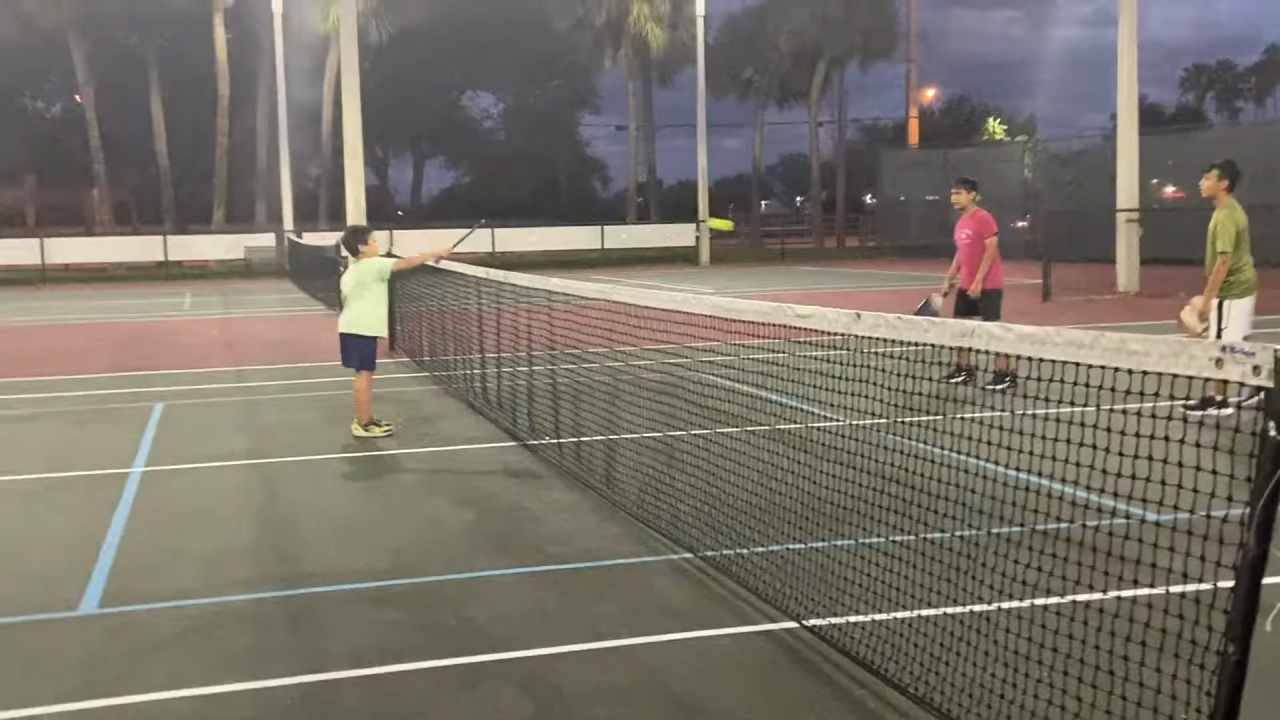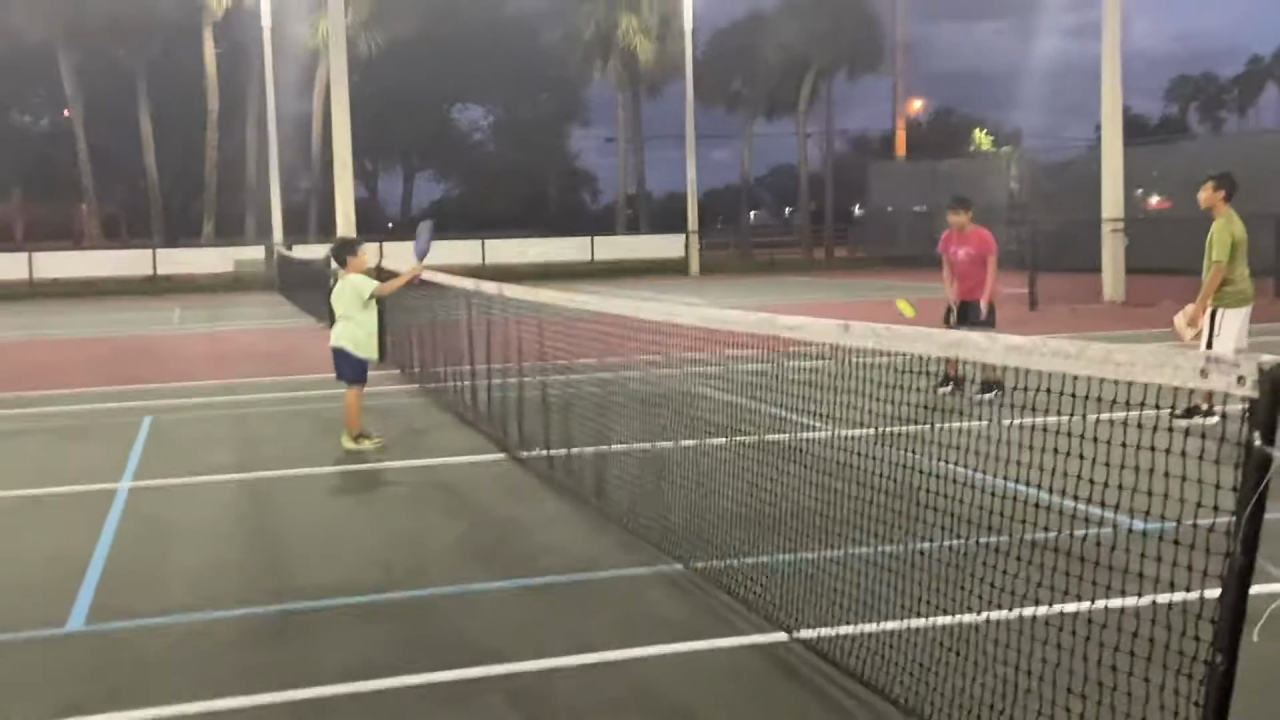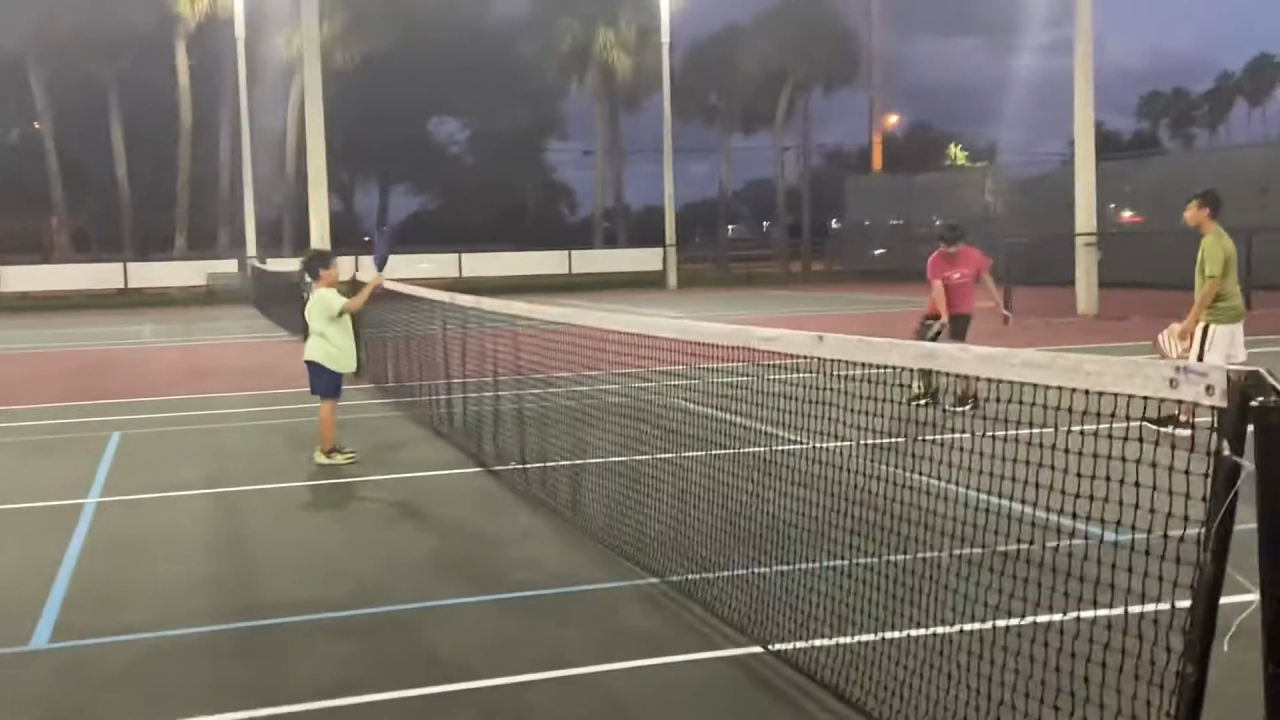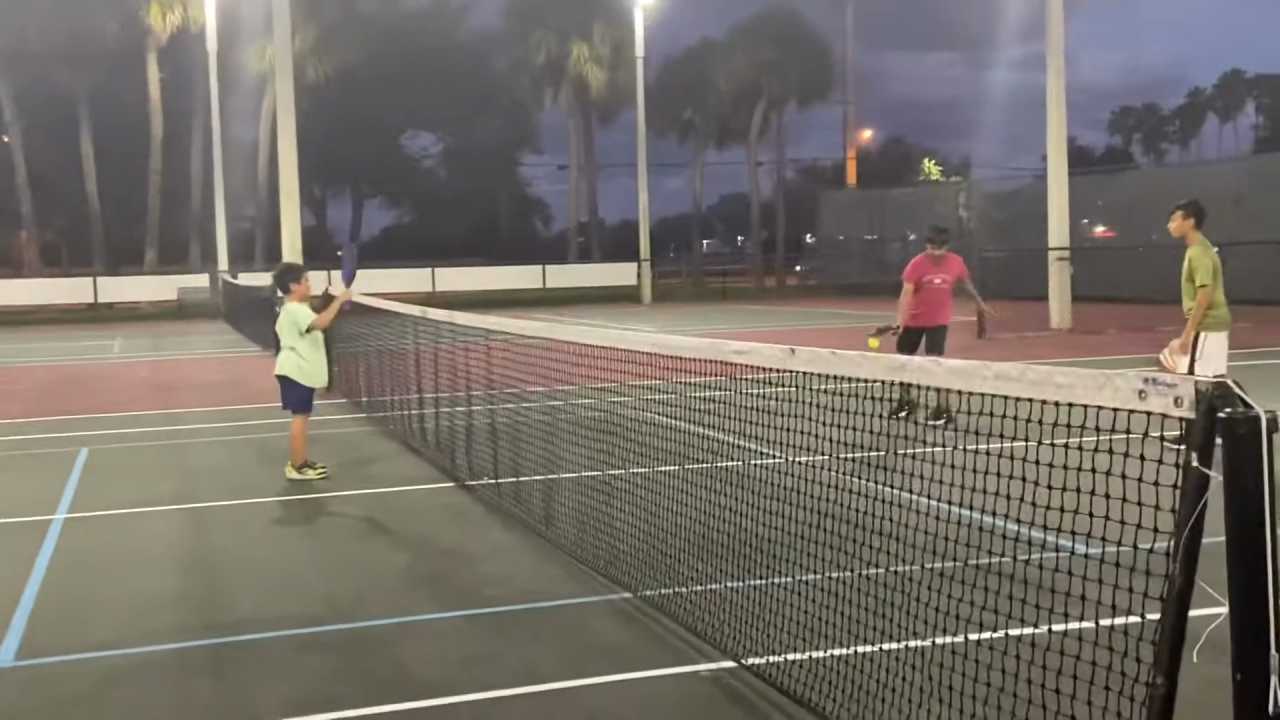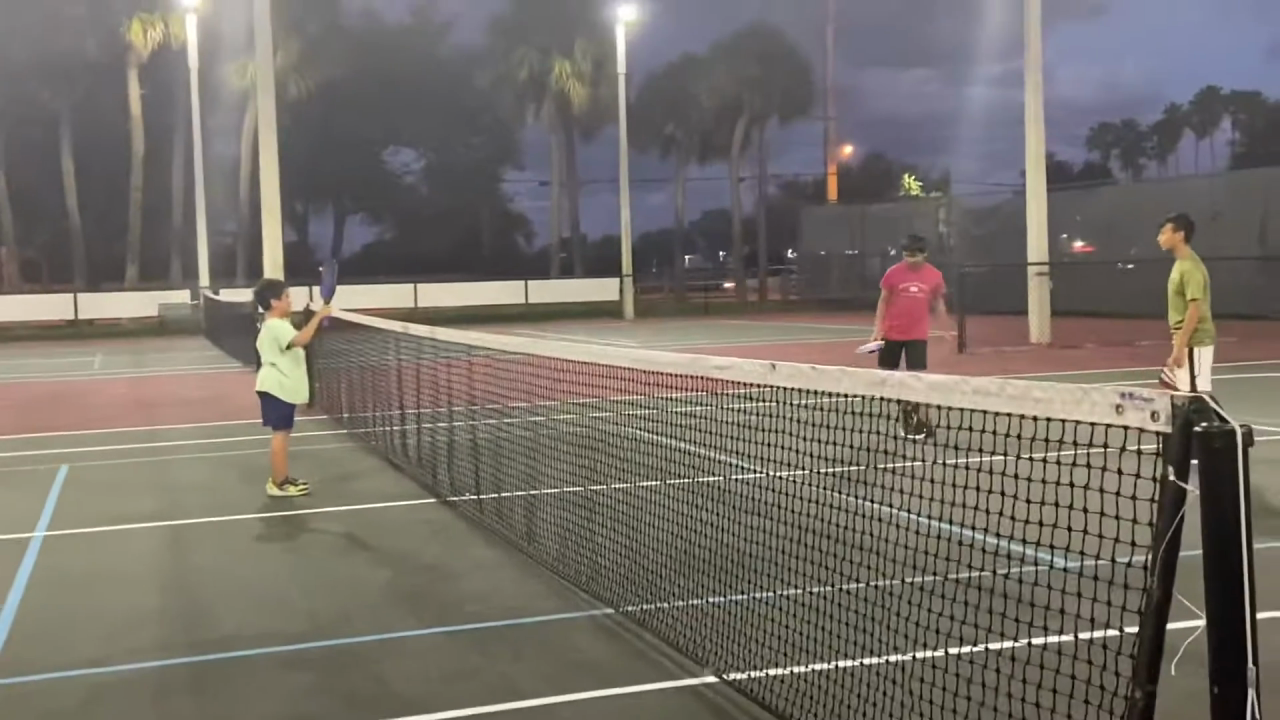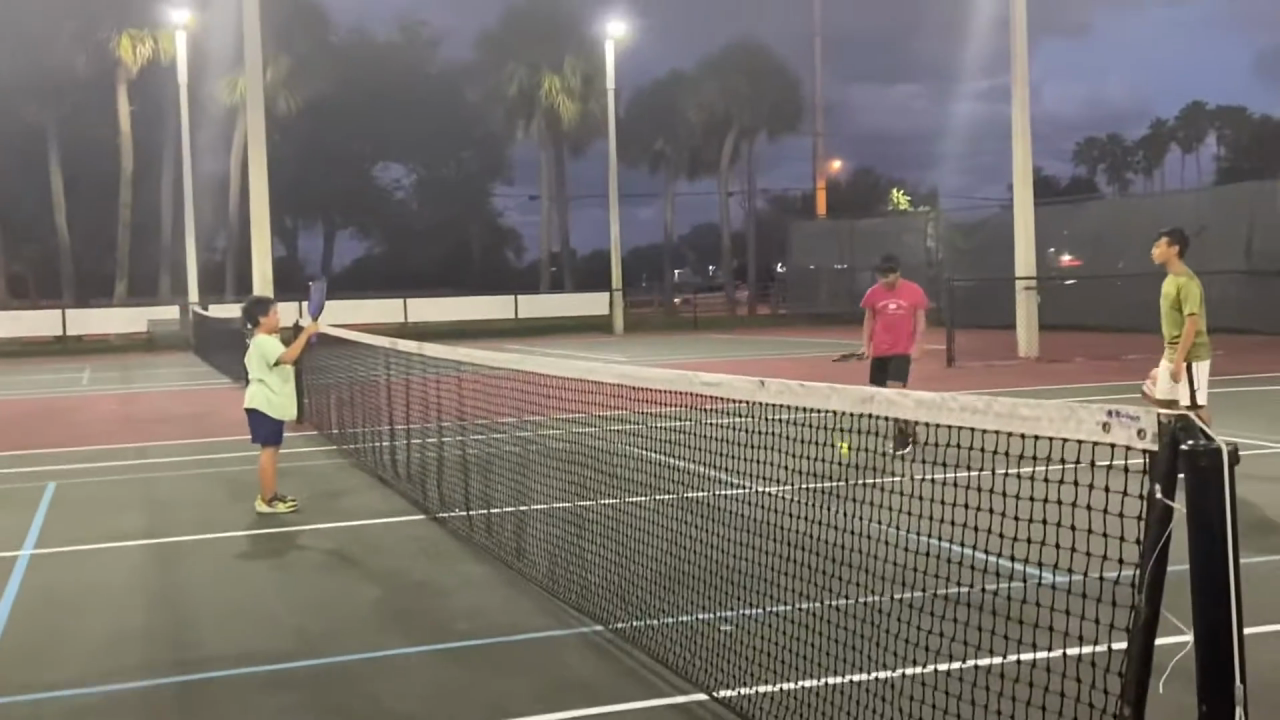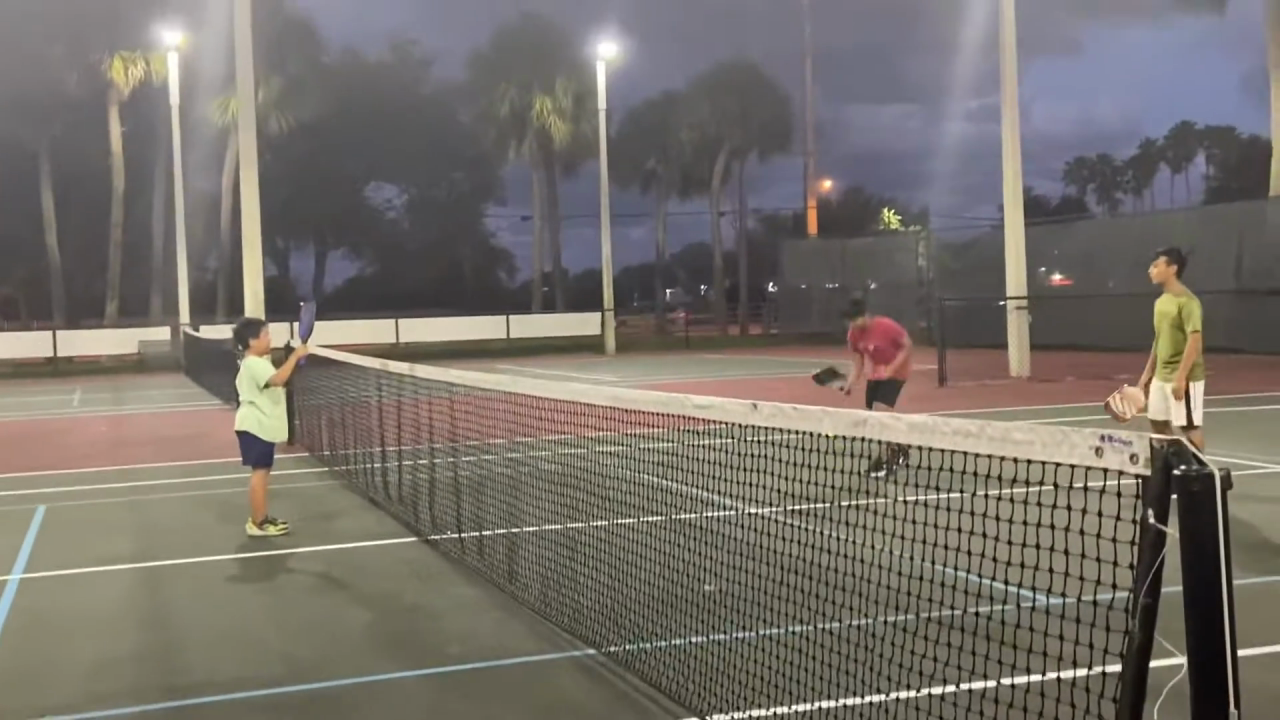
dt=0.2s
person 1, frame 1
left shoulder: (1226, 217)
right shoulder: (1228, 211)
left elbow: (1224, 261)
left wrist: (1207, 298)
right wrist: (1210, 289)
left hip: (1231, 290)
right hip: (1241, 286)
left knee: (1222, 345)
right knee: (1235, 343)
left ankle: (1219, 400)
person 1, frame 2
left shoulder: (1222, 226)
right shoulder: (1232, 221)
left elbow: (1218, 270)
left wrist: (1198, 306)
right wrist: (1204, 302)
left hip: (1226, 300)
right hip: (1239, 296)
left knee: (1212, 354)
right knee: (1236, 353)
left ankle: (1206, 408)
person 1, frame 3
left shoulder: (1212, 242)
right shoulder: (1220, 238)
left elbow: (1211, 285)
left wrist: (1190, 321)
right wrist: (1195, 318)
left hip: (1219, 316)
right hip: (1231, 312)
right knee: (1234, 367)
left ankle: (1183, 420)
person 1, frame 4
left shoulder: (1199, 254)
right shoulder: (1197, 252)
left elbow: (1203, 297)
left wrist: (1187, 334)
right wrist: (1188, 332)
left hip: (1205, 327)
right hip: (1215, 324)
left knee: (1191, 377)
right knee: (1214, 377)
person 1, frame 5
left shoulder: (1190, 267)
right shoulder: (1181, 265)
left elbow: (1194, 310)
left wrist: (1179, 347)
left hip: (1194, 341)
right hip: (1189, 341)
left knee: (1196, 393)
right knee: (1184, 392)
person 1, frame 6
left shoulder: (1187, 281)
right shoulder: (1169, 280)
left elbow: (1192, 322)
left wrist: (1179, 360)
right wrist: (1168, 358)
left hip: (1190, 357)
right hip: (1171, 355)
left knee: (1195, 407)
right knee: (1164, 402)
person 1, frame 7
left shoulder: (1187, 301)
right shoulder: (1160, 301)
left elbow: (1194, 340)
left wrist: (1181, 377)
right wrist: (1147, 373)
left hip: (1185, 377)
right hip: (1161, 376)
left knee: (1190, 426)
right knee: (1158, 423)
person 2, frame 1
left shoulder: (350, 272)
right shoulder: (373, 265)
left elbow: (345, 298)
right elbow: (405, 262)
right wrist: (435, 255)
left hip: (352, 328)
right hip: (361, 329)
left knee: (364, 374)
right knee: (364, 374)
left ankle: (365, 418)
right ankle: (363, 424)
person 2, frame 2
left shoulder: (342, 284)
right shoulder: (356, 281)
right elbow: (382, 290)
right wrist: (410, 274)
left hip: (348, 341)
right hip: (352, 342)
left knee: (355, 387)
right knee: (355, 387)
left ankle: (355, 431)
right ankle: (353, 436)
person 2, frame 3
left shoulder: (319, 295)
right shoulder: (325, 295)
right elbow: (352, 306)
right wrist: (372, 285)
left hip: (326, 355)
right hip: (326, 357)
left knee: (330, 401)
right knee: (329, 401)
left ankle: (329, 446)
right ankle: (326, 451)
person 2, frame 4
left shoulder: (292, 309)
right shoulder: (295, 309)
right elbow: (320, 323)
right wrist: (339, 301)
left hip: (299, 370)
right hip: (297, 371)
left knee: (302, 416)
right knee: (300, 417)
left ankle: (301, 461)
right ankle: (297, 466)
person 2, frame 5
left shoulder: (274, 325)
right shoulder: (276, 326)
right elbow: (301, 340)
right wrist: (318, 317)
left hip: (280, 387)
right hip: (277, 388)
left knee: (283, 432)
right knee: (280, 433)
left ankle: (282, 478)
right ankle: (278, 483)
person 2, frame 6
left shoulder: (264, 341)
right shoulder: (264, 342)
right elbow: (288, 357)
right wrist: (305, 334)
left hip: (269, 403)
right hip: (265, 404)
left knee: (272, 449)
right knee: (269, 449)
left ankle: (270, 494)
right ankle: (266, 500)
person 2, frame 7
left shoulder: (256, 362)
right shoulder: (254, 363)
left elbow: (274, 382)
right elbow: (278, 379)
right wrist: (295, 356)
left hip: (260, 426)
right hip: (256, 426)
left knee: (263, 471)
right knee: (260, 472)
left ankle: (261, 517)
right ankle: (257, 523)
person 3, frame 1
left shoulder: (984, 218)
right shoulder: (961, 222)
left elbow: (991, 251)
left wrist: (979, 281)
right wrist: (949, 278)
left hip: (988, 284)
right hip: (966, 284)
left ankle: (1005, 374)
right ankle: (964, 369)
person 3, frame 2
left shoulder: (984, 237)
right shoulder: (947, 238)
left elbow: (991, 269)
right elbow: (947, 267)
left wrist: (985, 298)
right wrist: (950, 291)
left hip: (980, 297)
right hip: (960, 296)
left ankle: (993, 382)
right ankle: (952, 378)
person 3, frame 3
left shoulder: (976, 256)
right shoulder: (935, 260)
left elbow: (988, 281)
right elbow: (938, 290)
left wrist: (1000, 306)
right wrist: (944, 317)
left hip: (963, 310)
right hip: (937, 311)
left ankle: (968, 395)
right ankle: (927, 391)
person 3, frame 4
left shoulder: (957, 263)
right shoulder: (917, 264)
left elbow: (967, 285)
right elbow: (906, 293)
left wrist: (980, 304)
right wrist: (900, 320)
left hip: (938, 321)
right hip: (913, 320)
left ankle: (943, 409)
right ankle: (906, 401)
person 3, frame 5
left shoulder: (934, 276)
right shoulder: (893, 273)
left elbow: (938, 303)
right elbow: (883, 301)
right wrist: (878, 329)
left hip: (917, 335)
right hip: (891, 333)
left ankle: (922, 422)
right ankle: (907, 409)
person 3, frame 6
left shoulder: (914, 291)
right shoulder: (873, 294)
left elbow: (920, 319)
left wrist: (918, 345)
right wrist: (866, 345)
left hip: (903, 350)
right hip: (879, 351)
left knee: (895, 390)
left ankle: (906, 433)
right ankle: (902, 428)
person 3, frame 7
left shoulder: (887, 326)
right shoulder: (854, 334)
left elbow: (907, 346)
right elbow: (858, 361)
left wrist: (891, 368)
right wrist: (851, 383)
left hip: (895, 373)
right hip: (875, 374)
left knee: (880, 412)
left ankle: (884, 460)
right ankle: (897, 449)
